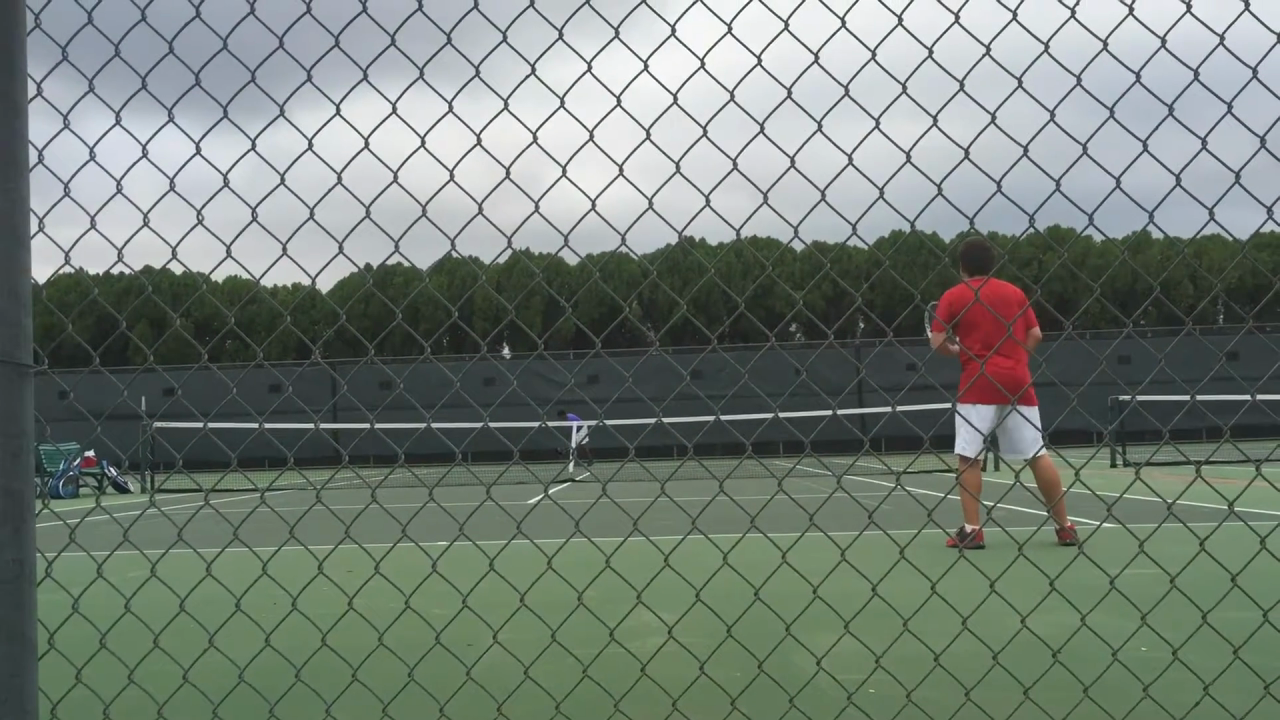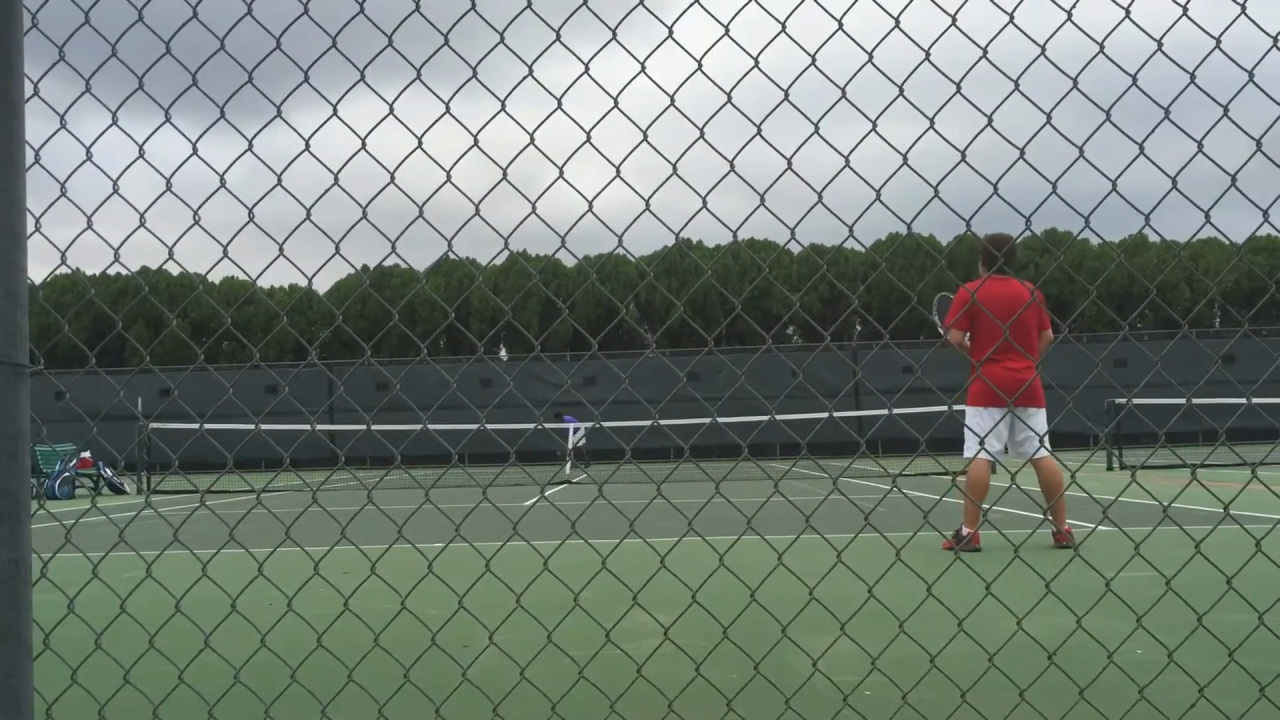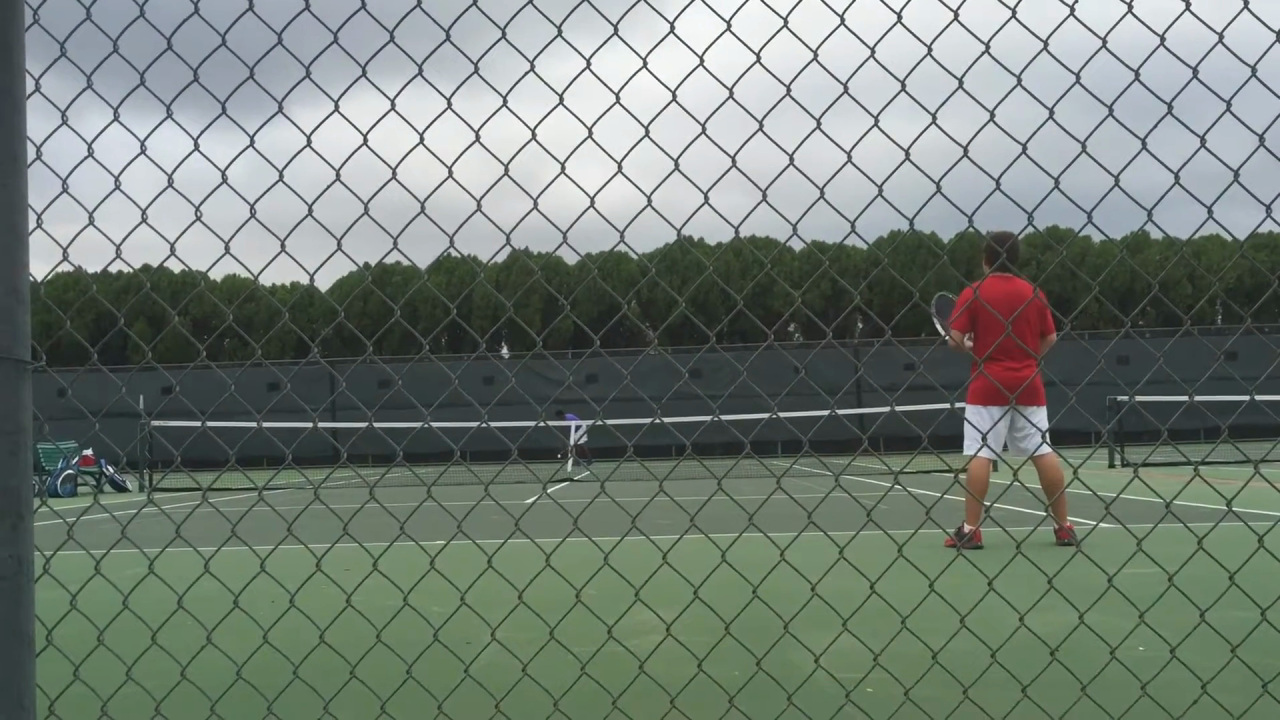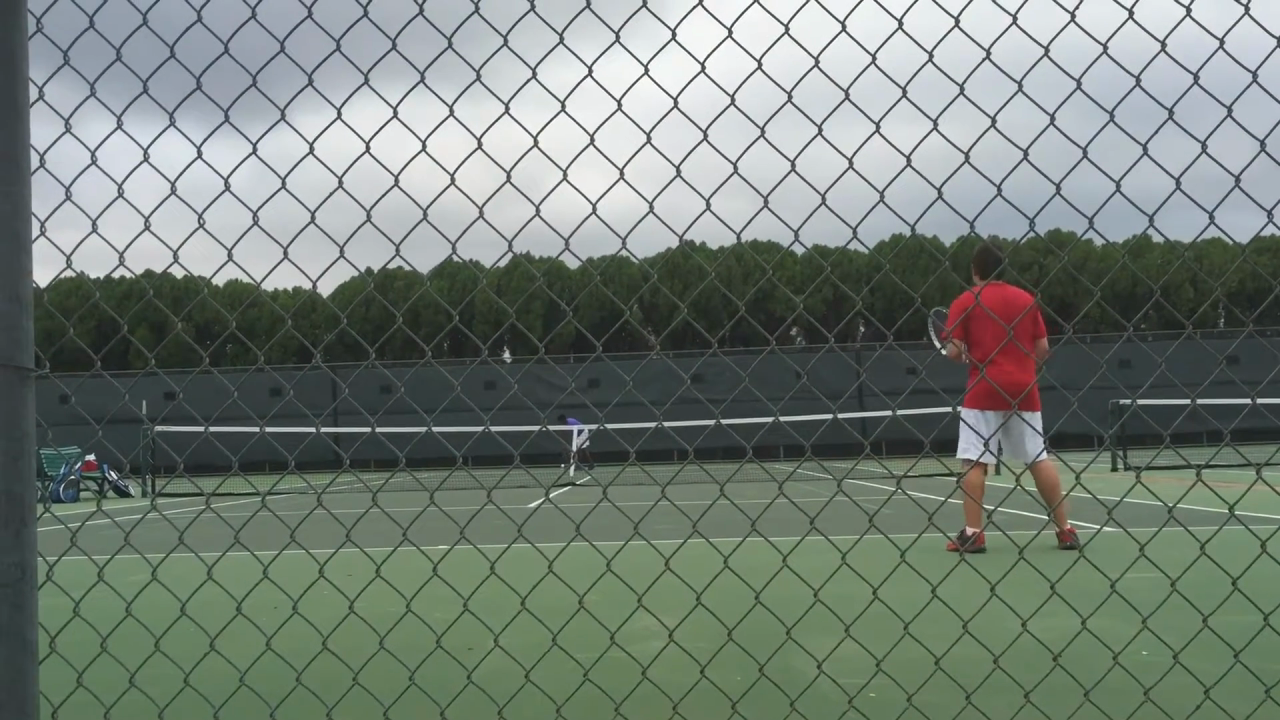
dt=0.4s
person 1, frame 1
left shoulder: (954, 296)
right shoulder: (1015, 292)
left elbow: (937, 343)
right elbow: (1035, 335)
left hip: (980, 385)
right hip: (1018, 382)
left knee: (969, 456)
right knee: (1038, 454)
left ankle: (972, 529)
right ankle: (1064, 526)
person 1, frame 2
left shoulder: (969, 293)
right shoulder: (1031, 292)
left elbow: (955, 339)
right elbow: (1047, 337)
left hip: (987, 386)
right hip: (1027, 385)
left knee: (979, 456)
right knee: (1042, 455)
left ankle: (970, 532)
right ankle: (1062, 529)
person 1, frame 3
left shoulder: (973, 293)
right shoulder: (1034, 293)
left elbow: (955, 340)
right elbow: (1050, 340)
left hip: (987, 385)
right hip: (1027, 385)
left knee: (979, 454)
right knee: (1043, 452)
left ankle: (971, 529)
right ankle: (1063, 526)
person 1, frame 4
left shoulder: (965, 302)
right shoulder: (1025, 299)
left elbow: (952, 350)
right elbow: (1042, 347)
left hip: (985, 390)
right hip: (1023, 389)
left knee: (972, 460)
right knee: (1038, 458)
left ankle: (973, 532)
right ankle: (1065, 529)
